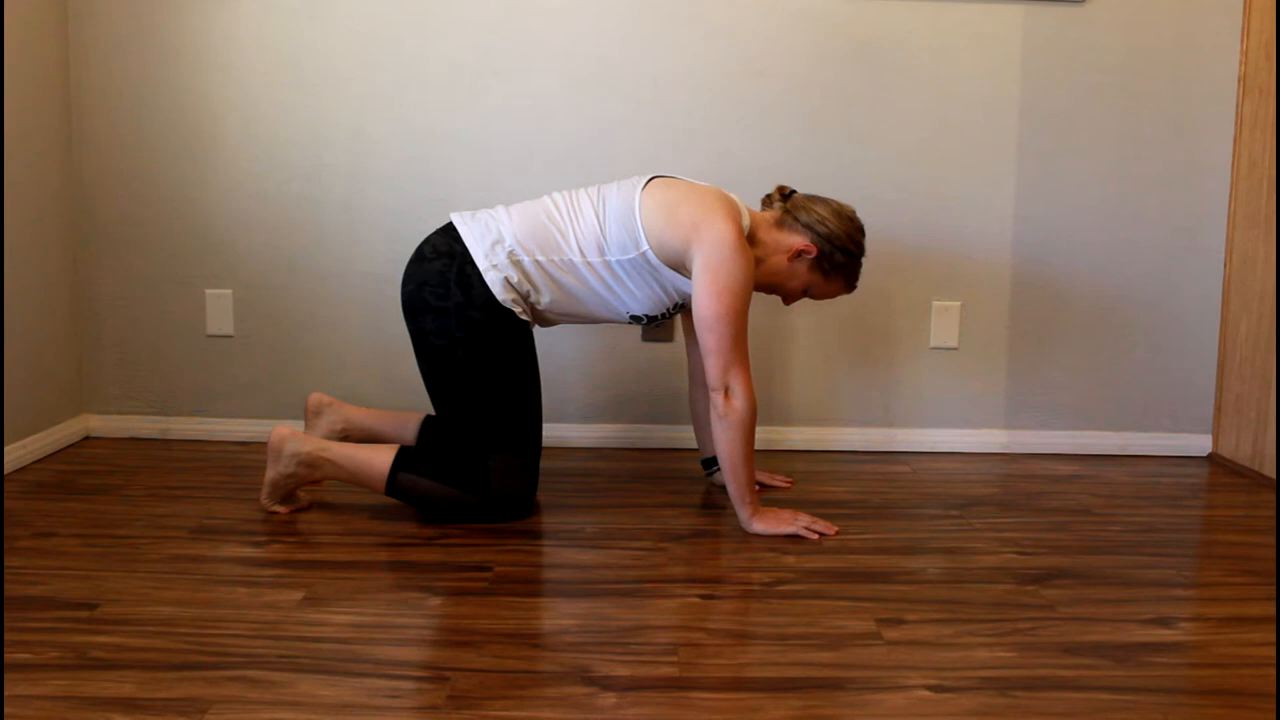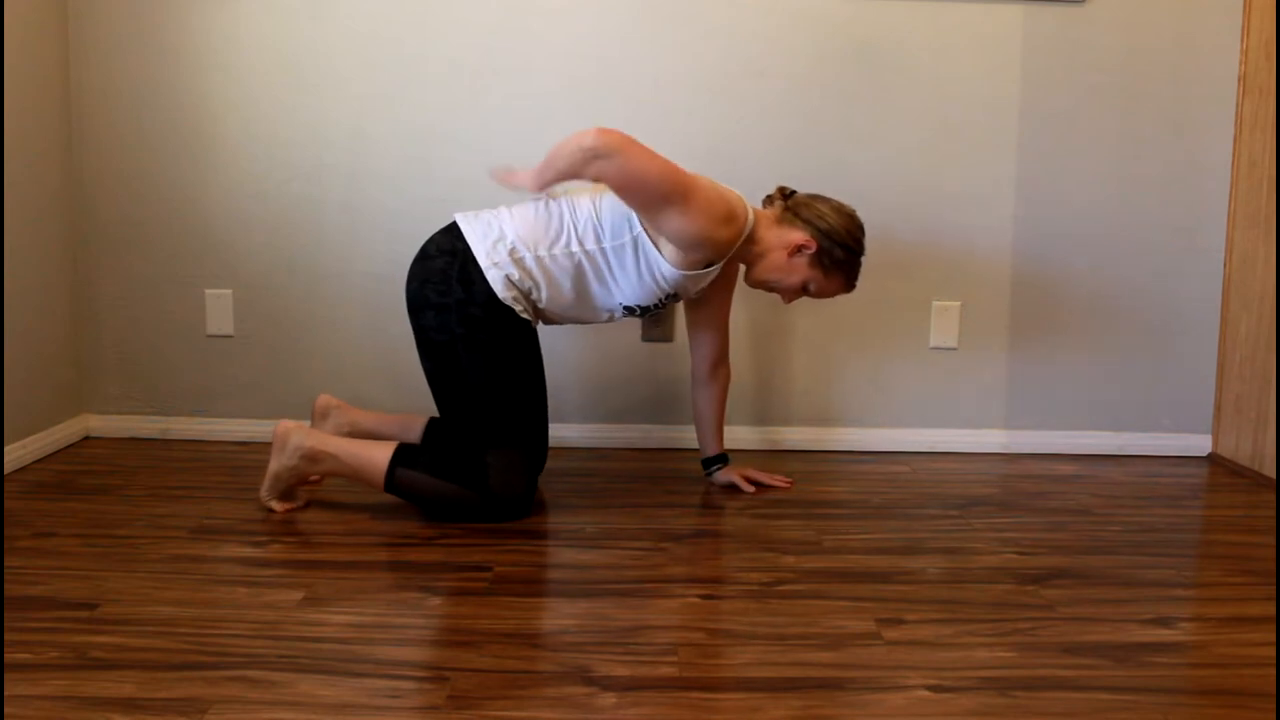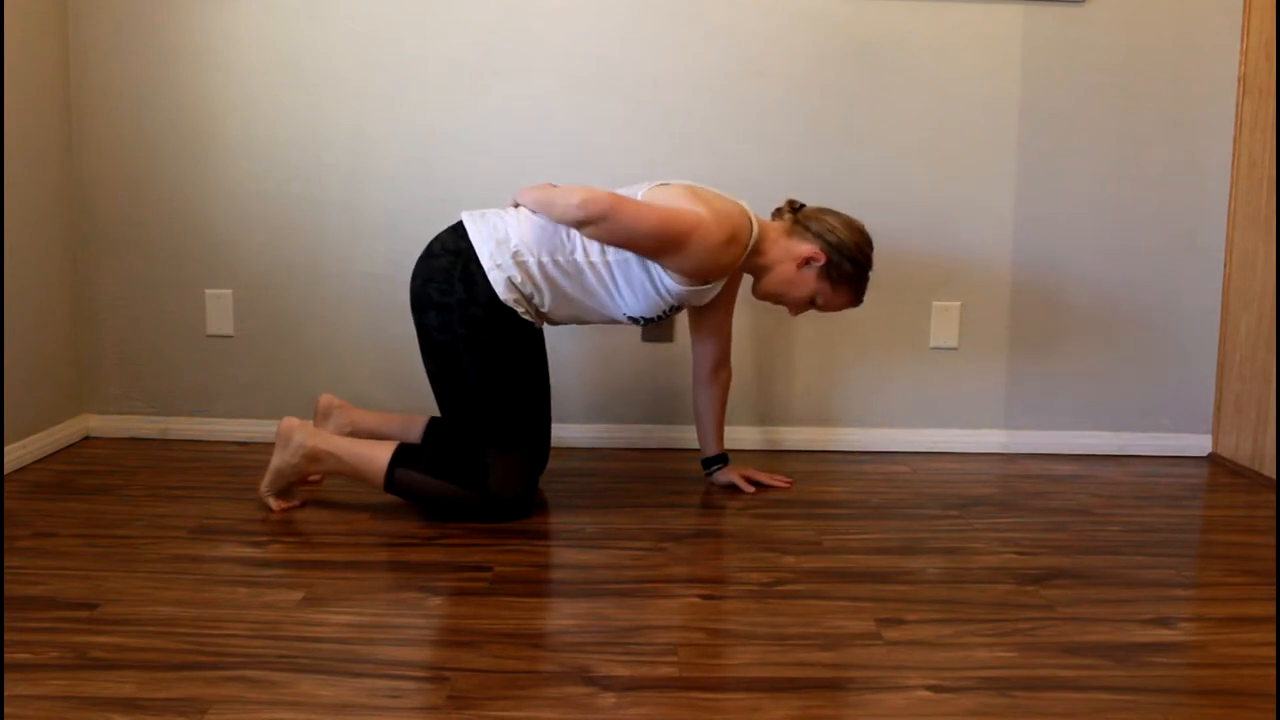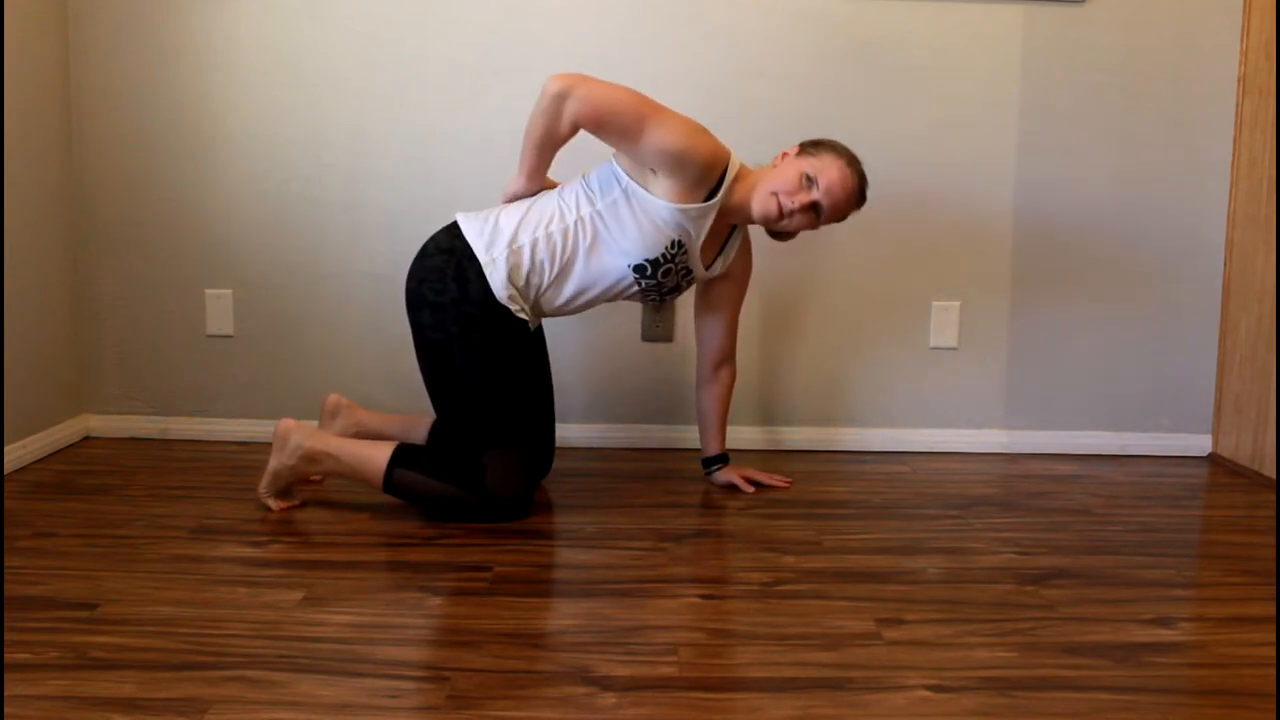
dt=1s
person 1, frame 1
left shoulder: (716, 238)
right shoulder: (725, 241)
left elbow: (705, 369)
right elbow: (726, 387)
left wrist: (720, 464)
right wrist: (750, 511)
left hip: (481, 285)
right hip: (460, 286)
left knee: (506, 452)
right knee: (502, 491)
left ankle: (341, 421)
right ankle: (309, 454)
person 1, frame 2
left shoulder: (722, 255)
right shoulder: (710, 224)
left elbow: (710, 360)
right elbow: (599, 143)
left wrist: (717, 460)
right wrist: (533, 183)
left hip: (491, 287)
right hip: (463, 281)
left knee: (518, 455)
right knee: (503, 491)
left ankle: (345, 421)
right ankle: (311, 448)
person 1, frame 3
left shoulder: (726, 265)
right shoulder: (718, 239)
left elbow: (711, 363)
right elbow: (592, 207)
left wrist: (716, 461)
right wrist: (534, 198)
left hip: (500, 294)
right hip: (468, 281)
left knee: (520, 459)
right knee: (503, 492)
left ankle: (347, 421)
right ankle: (314, 449)
person 1, frame 4
left shoulder: (731, 258)
right shoulder: (695, 161)
left elbow: (716, 362)
right elbow: (565, 92)
left wrist: (716, 459)
right wrist: (527, 182)
left hip: (506, 305)
right hip: (463, 279)
left knee: (529, 462)
right knee: (500, 493)
left ankle: (353, 420)
right ankle: (312, 448)
